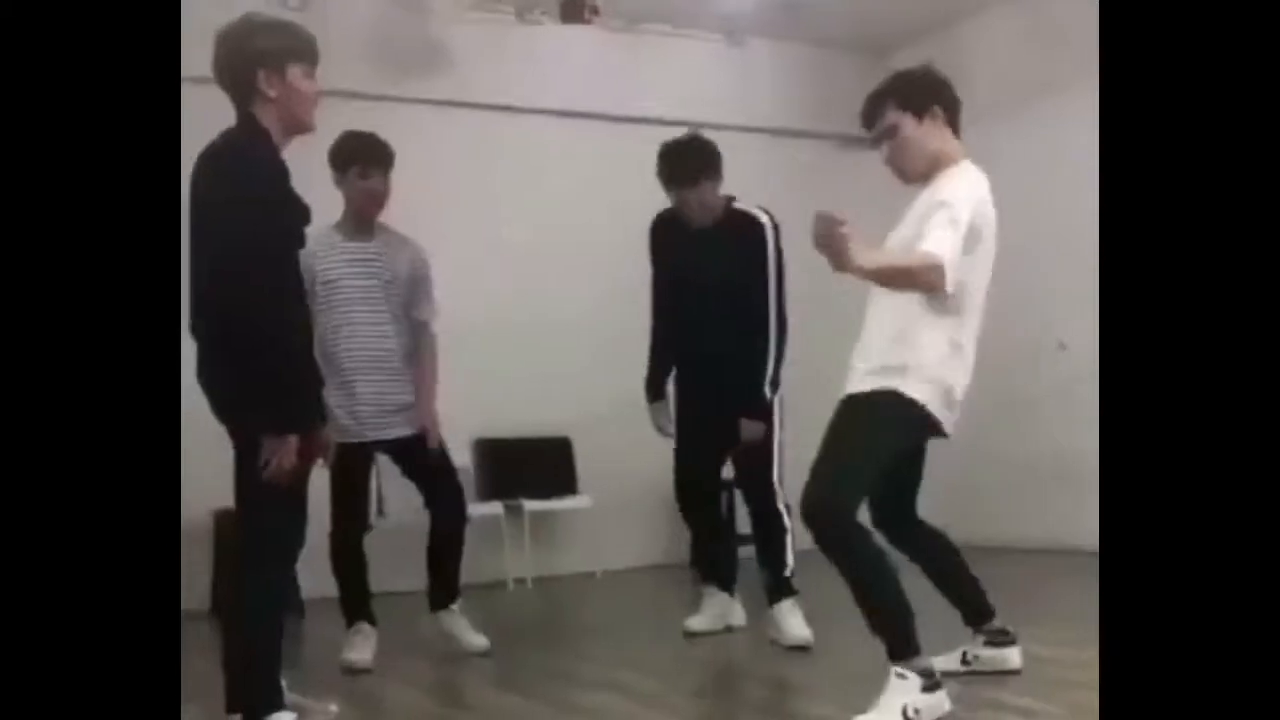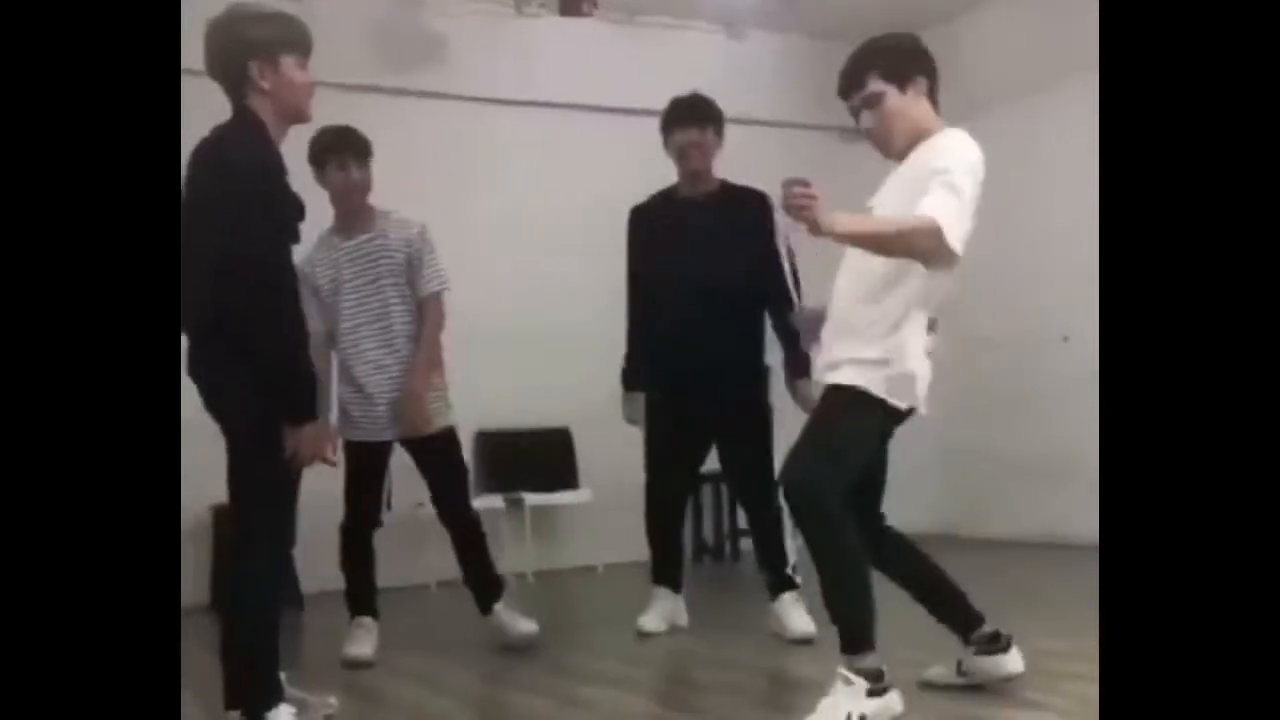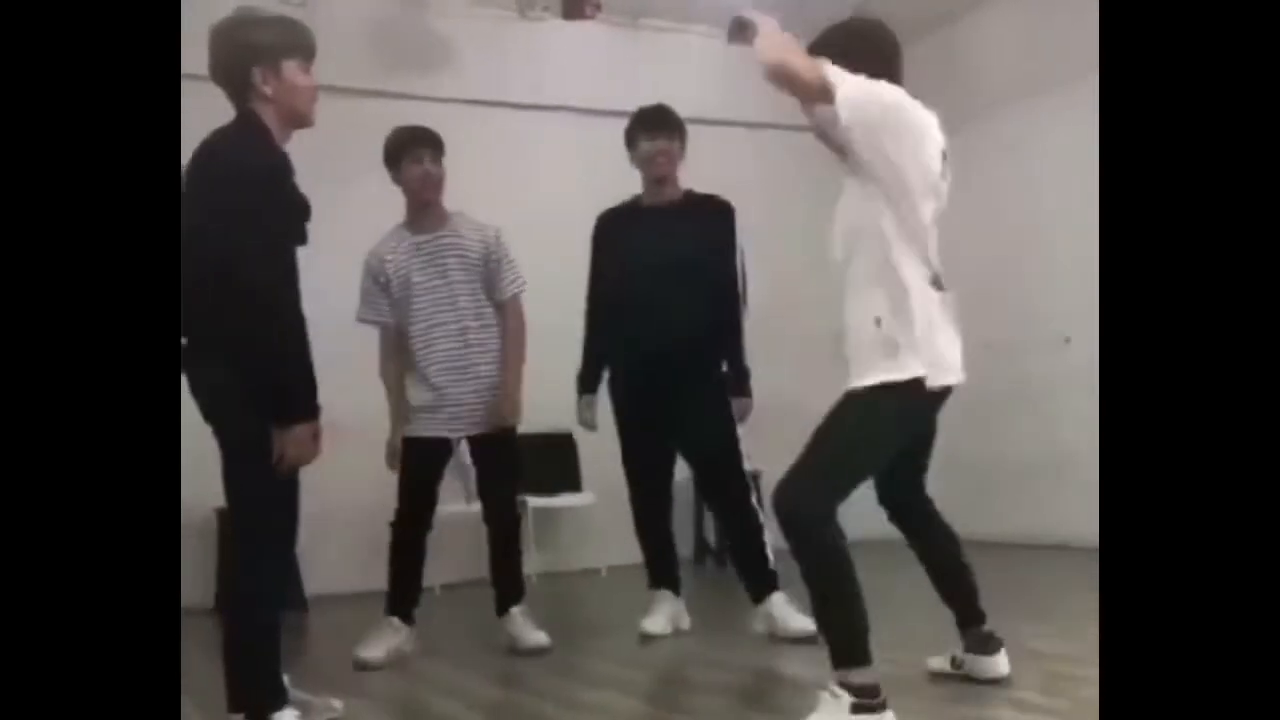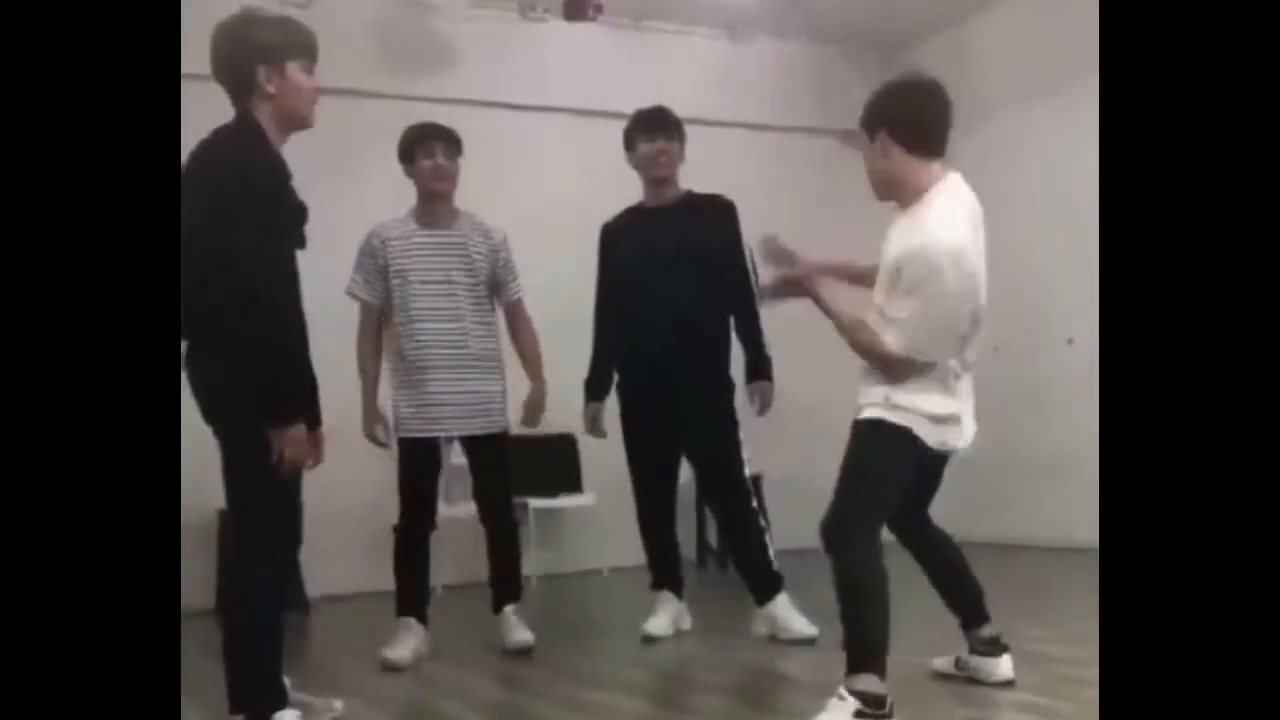
dt=0.5s
person 1, frame 1
left shoulder: (239, 162)
right shoulder: (247, 166)
right elbow: (255, 298)
left wrist: (302, 407)
right wrist: (282, 417)
left hip: (259, 383)
right hip: (261, 387)
left knee: (269, 541)
right knee: (269, 543)
person 1, frame 2
left shoulder: (232, 155)
right shoulder: (244, 158)
right elbow: (263, 294)
left wrist: (295, 399)
right wrist: (301, 407)
left hip: (243, 373)
right hip: (253, 380)
left knee: (261, 536)
right knee: (262, 539)
person 1, frame 3
left shoulder: (234, 158)
right shoulder: (249, 162)
right elbow: (264, 296)
left wrist: (294, 401)
right wrist: (293, 407)
left hip: (237, 374)
right hip: (246, 380)
left knee: (264, 537)
right knee: (262, 539)
person 1, frame 4
left shoulder: (232, 160)
right shoulder: (244, 164)
right elbow: (261, 298)
left wrist: (294, 405)
right wrist: (290, 411)
left hip: (240, 377)
right hip: (246, 383)
left knee: (266, 538)
right knee: (265, 541)
person 2, frame 1
left shoulder: (958, 190)
right shoulder: (942, 195)
left elbow: (928, 274)
left wrist: (857, 258)
left hip: (903, 383)
right hip: (896, 382)
left knee: (825, 507)
right knee: (896, 516)
right ankle: (992, 636)
person 2, frame 2
left shoulder: (954, 152)
right shoulder: (905, 173)
left elbow: (933, 240)
left wrist: (833, 223)
left hip: (875, 371)
right hip: (852, 368)
left knee: (806, 484)
right knee: (861, 523)
right ankle: (987, 644)
person 2, frame 3
left shoulder: (893, 112)
right shoulder: (913, 131)
left elbow: (787, 69)
left wrist: (765, 27)
left hip: (901, 361)
right hip: (916, 358)
left knee: (801, 504)
right knee: (905, 498)
right ankle: (981, 644)
person 2, frame 4
left shoulder: (932, 241)
right shoulder: (951, 196)
left elbow: (890, 357)
right elbow: (894, 284)
left wrist: (817, 295)
right wrist: (815, 267)
left hip: (905, 410)
right hip: (932, 407)
left knee: (848, 531)
right knee: (909, 521)
right ankle: (987, 646)
person 3, frame 1
left shoulder: (409, 253)
right shoulder: (312, 255)
left elbow: (423, 336)
left wrist: (428, 405)
left hip: (406, 413)
right hip: (344, 417)
left knee: (449, 502)
right knee: (348, 525)
left ankle: (445, 605)
right ankle: (361, 625)
person 3, frame 2
left shoulder: (409, 235)
right shoulder: (314, 262)
left elbow: (434, 314)
right elbow: (320, 346)
left wrist: (415, 386)
left hip: (423, 402)
right hip: (361, 412)
left knee: (457, 509)
right knee: (359, 519)
left ankle: (495, 604)
right ankle: (363, 619)
person 3, frame 3
left shoulder: (483, 237)
right shoulder: (384, 257)
left elbow: (512, 315)
right elbow: (390, 345)
left wrist: (510, 385)
right wrist: (396, 422)
left hip: (491, 404)
right hip: (426, 410)
left knee: (503, 512)
right knee: (411, 516)
left ankle: (512, 610)
right ankle: (396, 622)
person 3, frame 4
left shoulder: (489, 239)
right shoulder: (384, 241)
left elbow: (517, 315)
right elbow: (371, 326)
left wrist: (538, 381)
right wrist: (369, 401)
left hip: (485, 404)
right hip: (417, 408)
left knee: (499, 512)
right knee: (414, 519)
left ankle: (509, 611)
right ankle: (411, 624)
person 4, frame 1
left shoulder: (756, 227)
right shoulder: (665, 231)
left elbow: (771, 321)
right elbow: (665, 316)
left wrist: (758, 402)
right wrist: (656, 388)
left hip: (751, 384)
right hip: (695, 387)
left knee: (763, 490)
right knee: (694, 491)
left ankle: (783, 602)
right ankle: (720, 595)
person 4, frame 2
left shoulder: (751, 208)
right shoulder: (647, 217)
left elbow: (778, 291)
right elbow: (639, 305)
left wrist: (798, 362)
right wrist: (635, 379)
left hip: (739, 377)
right hip: (672, 381)
left knee: (759, 487)
right knee: (664, 491)
left ankle: (784, 595)
right ankle: (667, 593)
person 4, frame 3
left shoulder: (714, 215)
right shoulder: (613, 226)
left elbow: (729, 304)
right elbow: (600, 310)
left wrist: (739, 379)
right wrist: (589, 382)
left hip: (700, 380)
right hip: (636, 386)
left knee: (729, 487)
right knee: (649, 495)
left ankle: (768, 596)
right ankle: (667, 596)
person 4, frame 4
left shoulder: (716, 214)
right shoulder: (617, 232)
left elbow: (741, 296)
right elbow: (607, 316)
left wrist: (758, 366)
right wrist: (596, 388)
left hip: (705, 381)
right hip: (641, 386)
left knee: (729, 489)
right knee: (653, 496)
left ankle: (771, 599)
right ankle: (669, 597)
